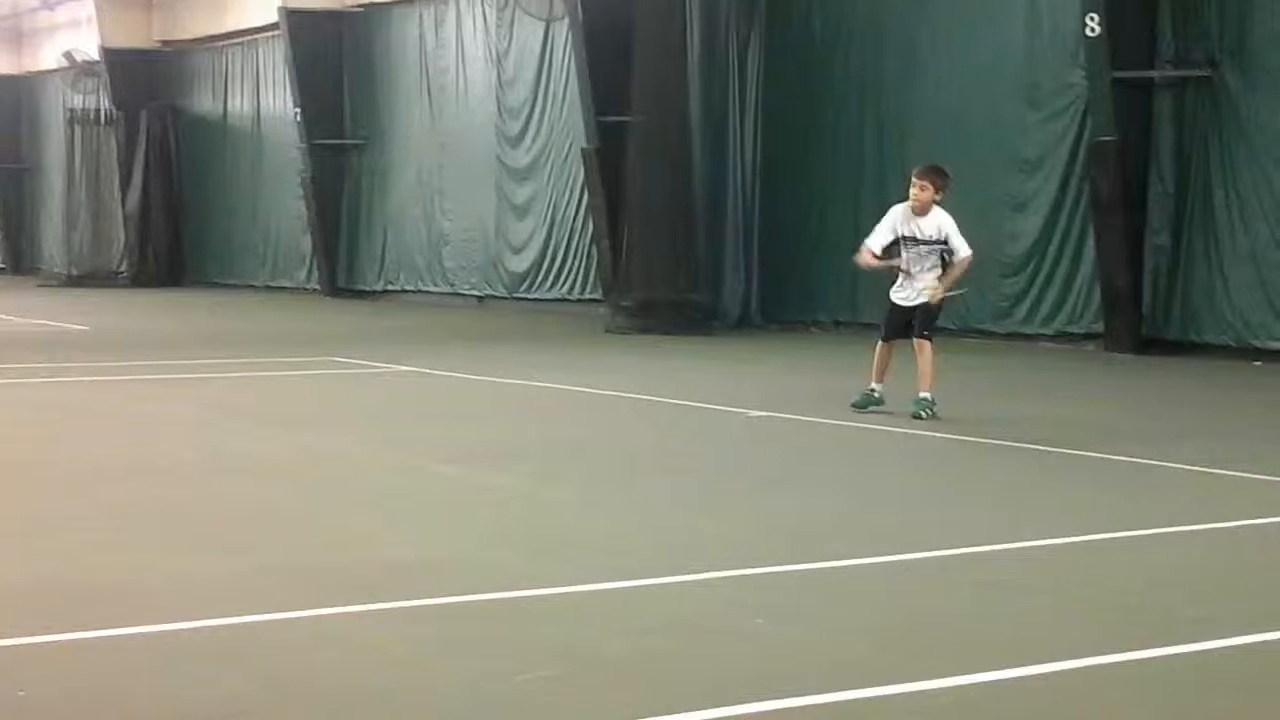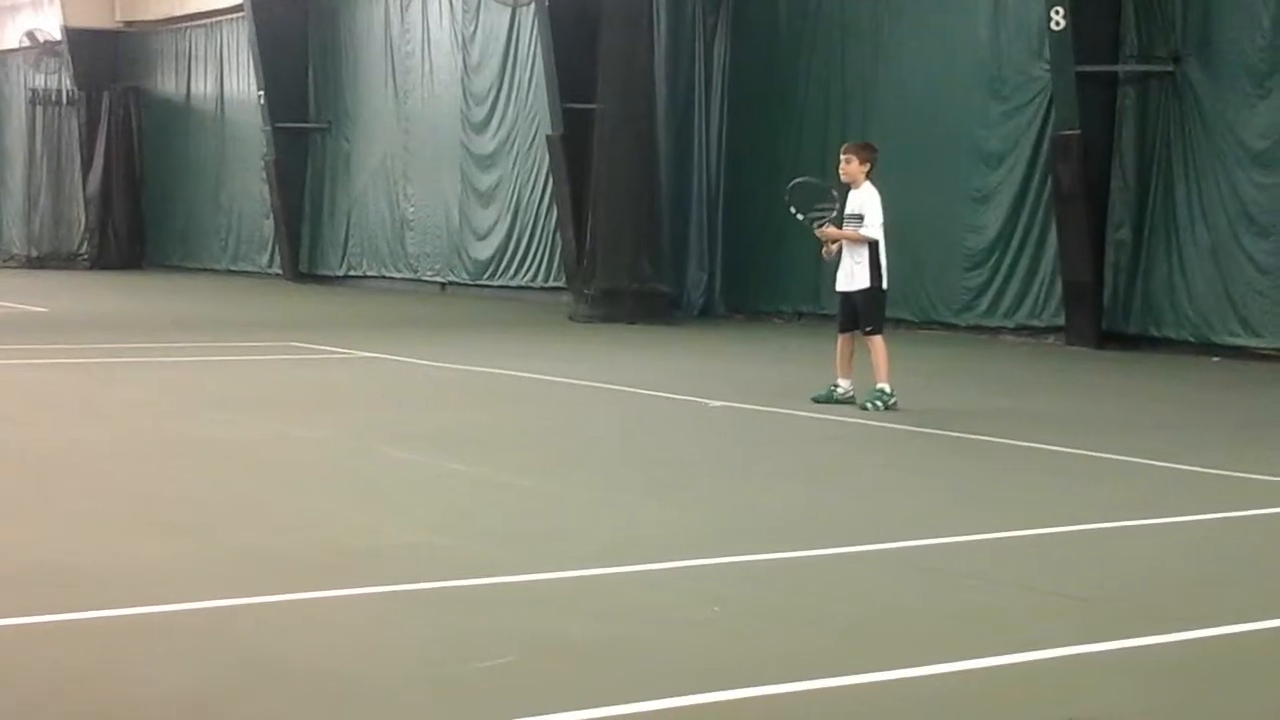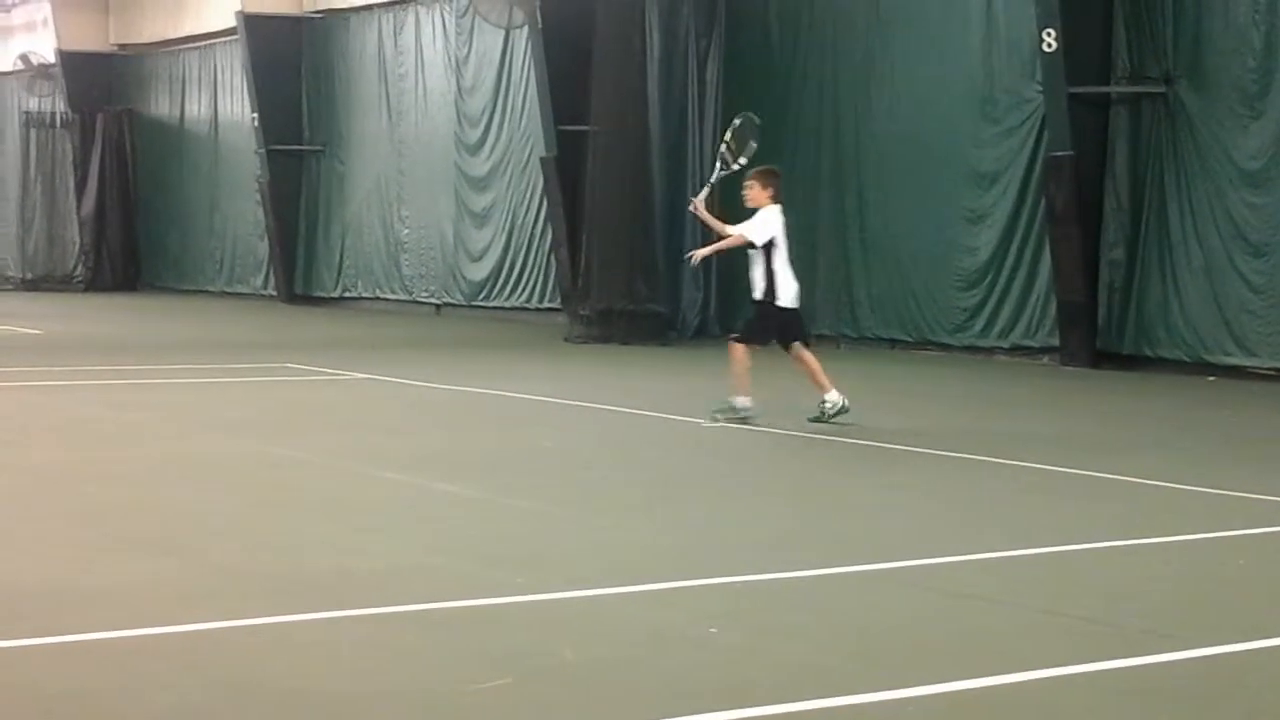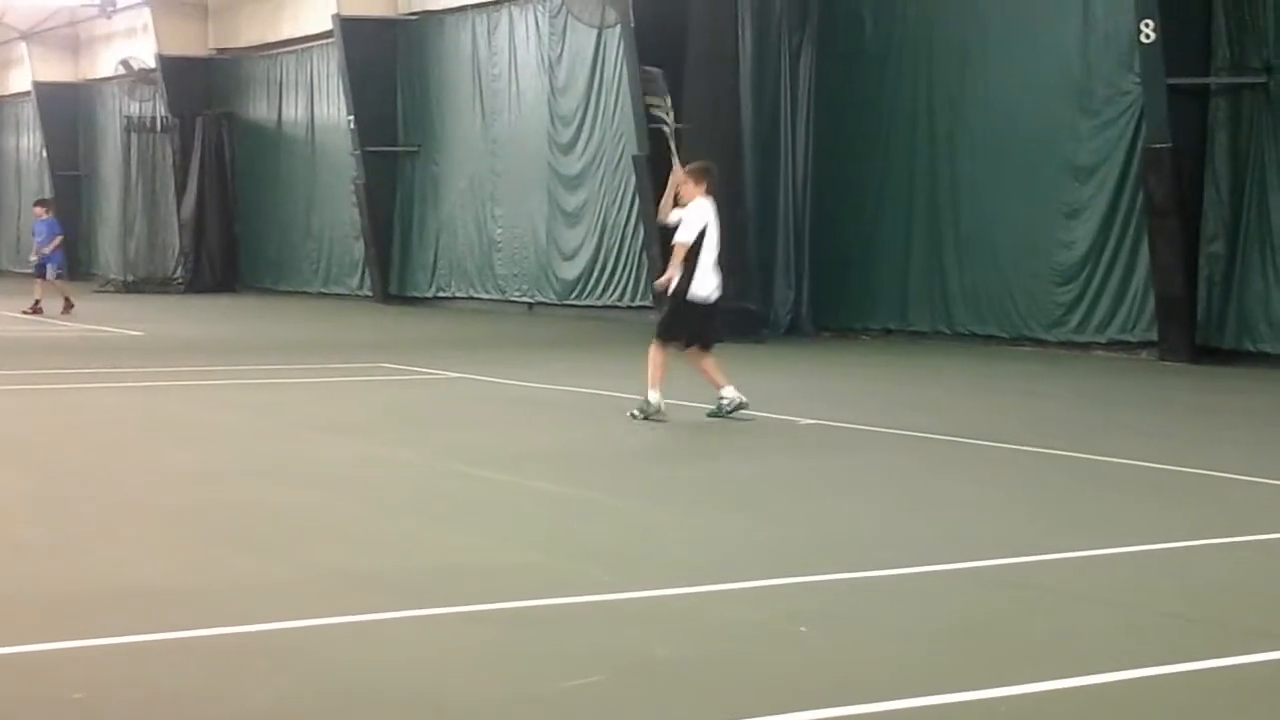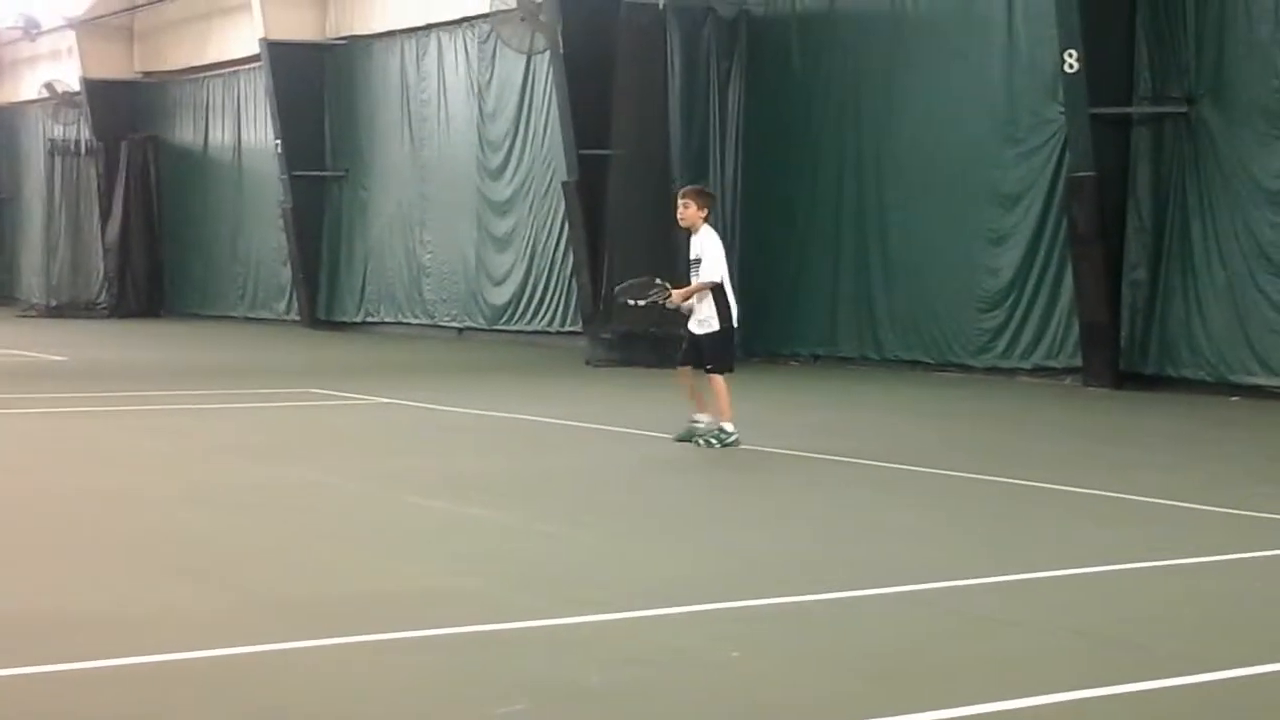
dt=1s
person 1, frame 1
left shoulder: (942, 220)
right shoulder: (897, 213)
left elbow: (964, 256)
right elbow: (872, 245)
left wrist: (943, 285)
right wrist: (866, 256)
left hip: (929, 292)
right hip: (902, 290)
left knee: (922, 340)
right knee: (886, 339)
left ankle: (925, 398)
right ankle: (875, 390)
person 1, frame 2
left shoulder: (869, 195)
right shoulder: (852, 194)
left elbow: (870, 234)
left wrist: (837, 234)
right wrist: (835, 246)
left hip: (868, 278)
right hip: (848, 277)
left knee: (872, 333)
right knee: (844, 332)
left ankle: (884, 391)
right ankle: (843, 387)
person 1, frame 3
left shoulder: (769, 216)
right shoulder: (763, 218)
left elbow: (743, 237)
right elbow: (730, 232)
left wrist: (709, 249)
right wrist: (704, 215)
left hip: (774, 298)
right hip: (782, 298)
left knee: (738, 343)
right knee: (797, 350)
left ankle: (741, 403)
right ankle: (832, 400)
person 1, frame 4
left shoulder: (698, 207)
right shoulder: (700, 209)
left elbow: (683, 242)
right elbow: (665, 216)
left wrist: (670, 273)
right wrist: (672, 185)
left hip: (690, 290)
right hip: (706, 293)
left knee: (659, 343)
right knee: (696, 349)
left ankle: (653, 401)
right ankle: (729, 396)
person 1, frame 5
left shoulder: (708, 238)
right shoulder: (694, 238)
left elbow: (711, 279)
left wrist: (683, 293)
right wrist: (690, 302)
left hip: (717, 318)
right hip: (699, 318)
left knee: (714, 372)
right knee: (685, 367)
left ankle: (727, 429)
right ankle: (703, 420)
